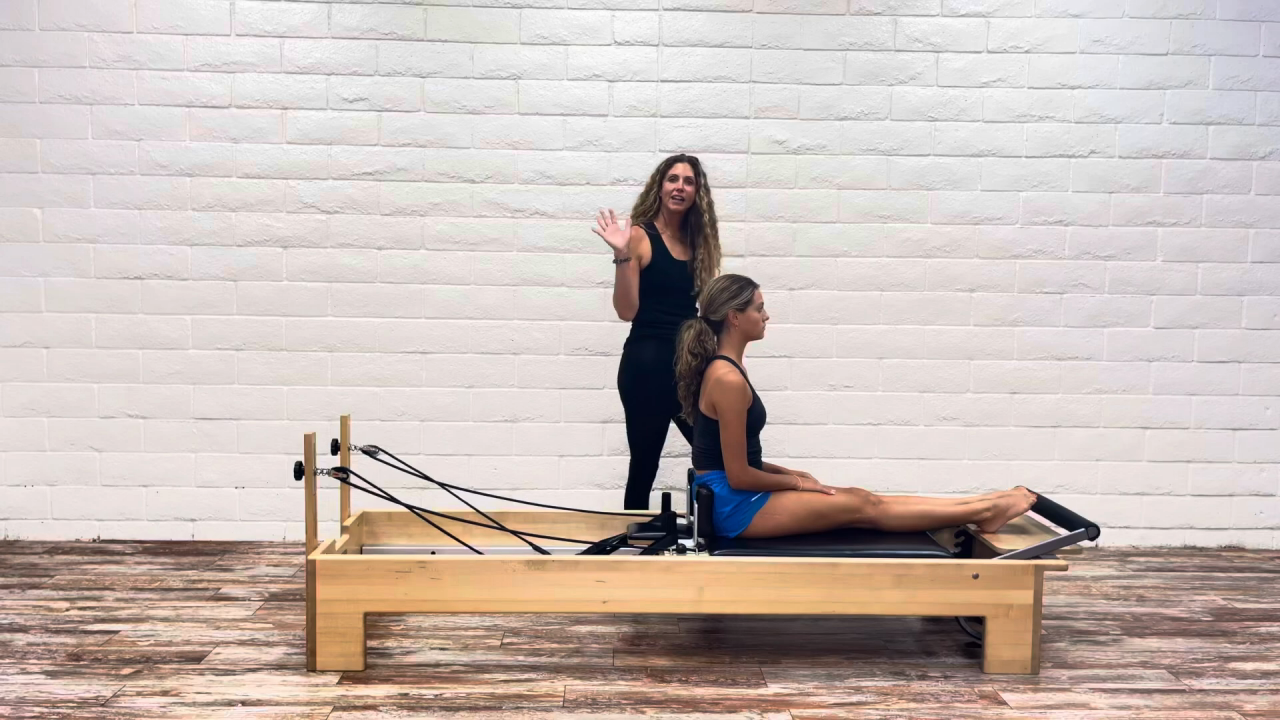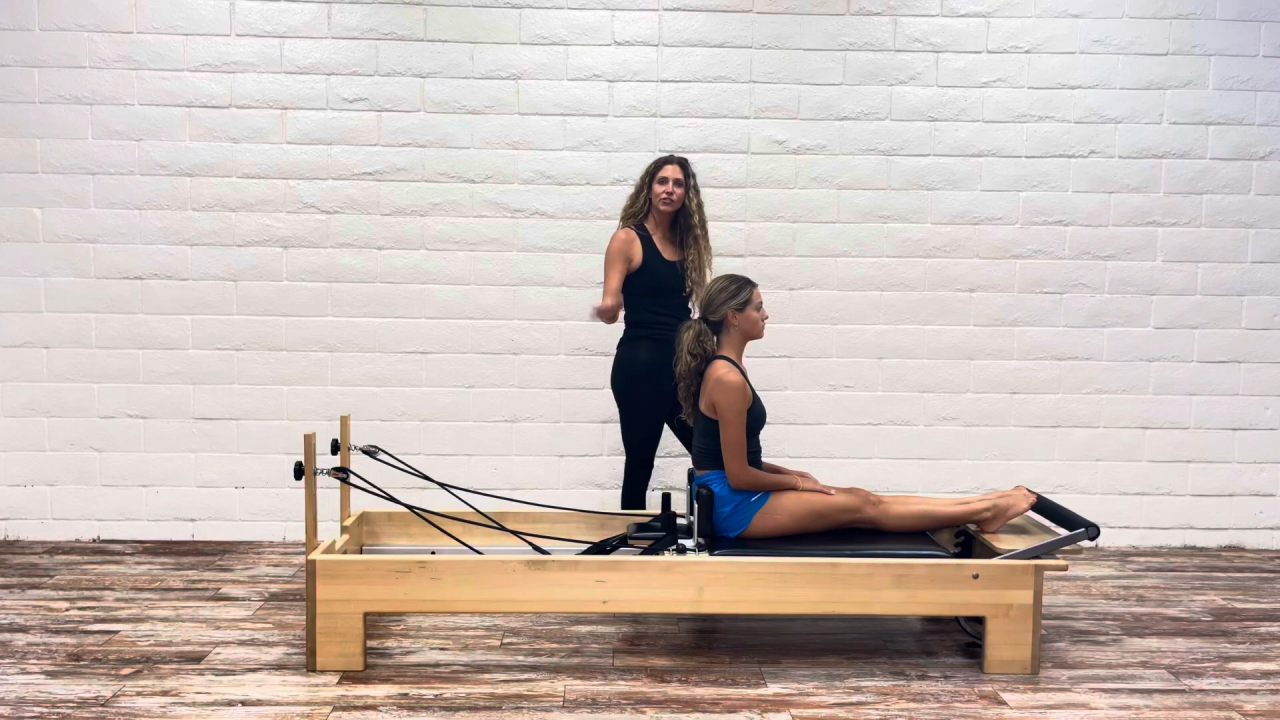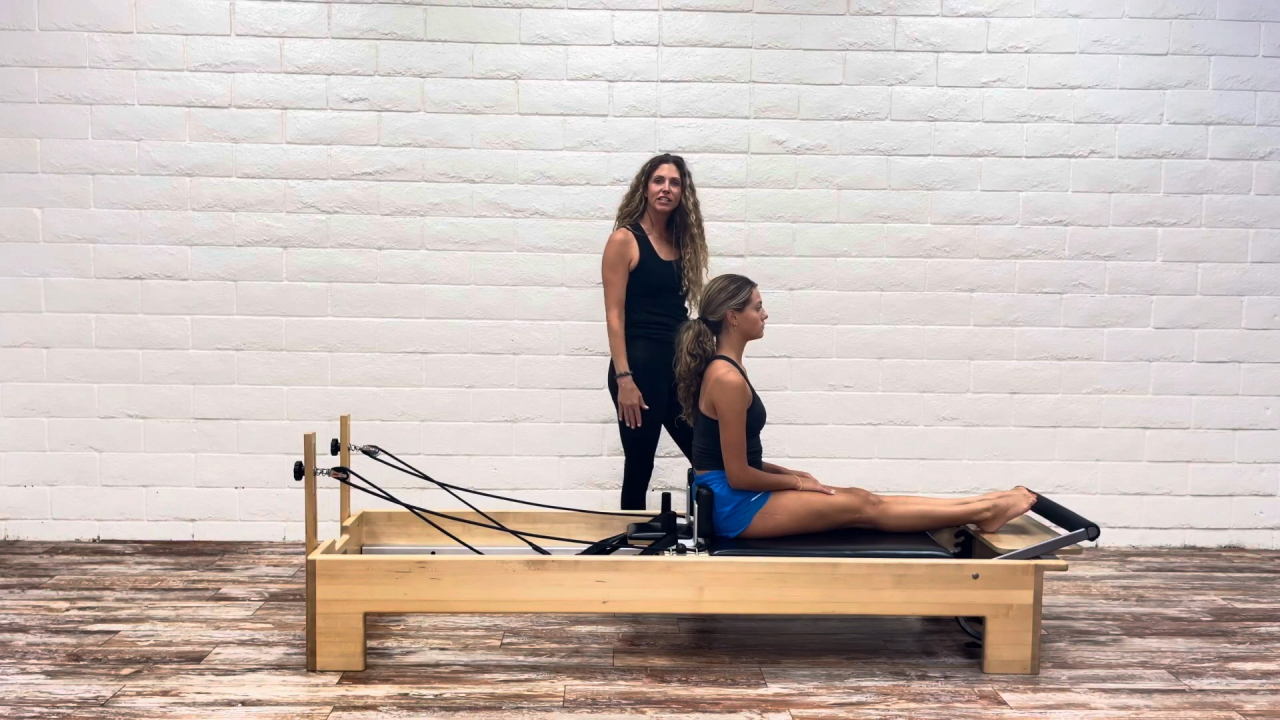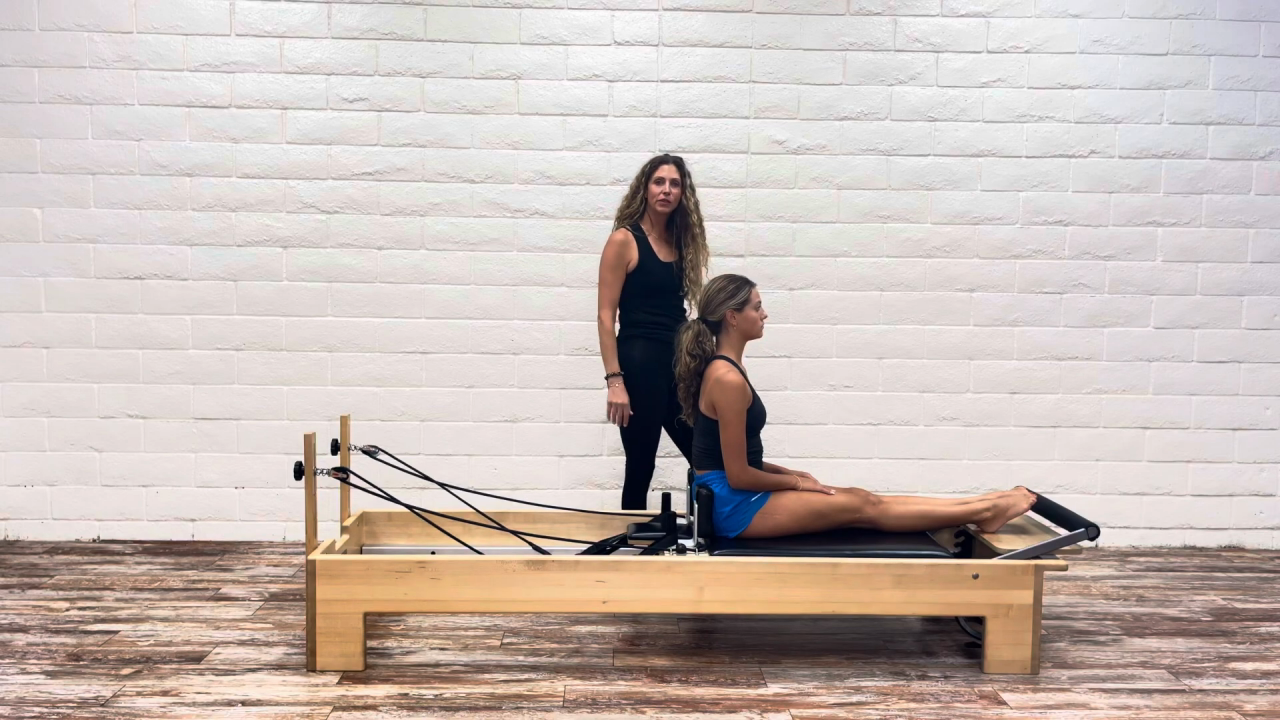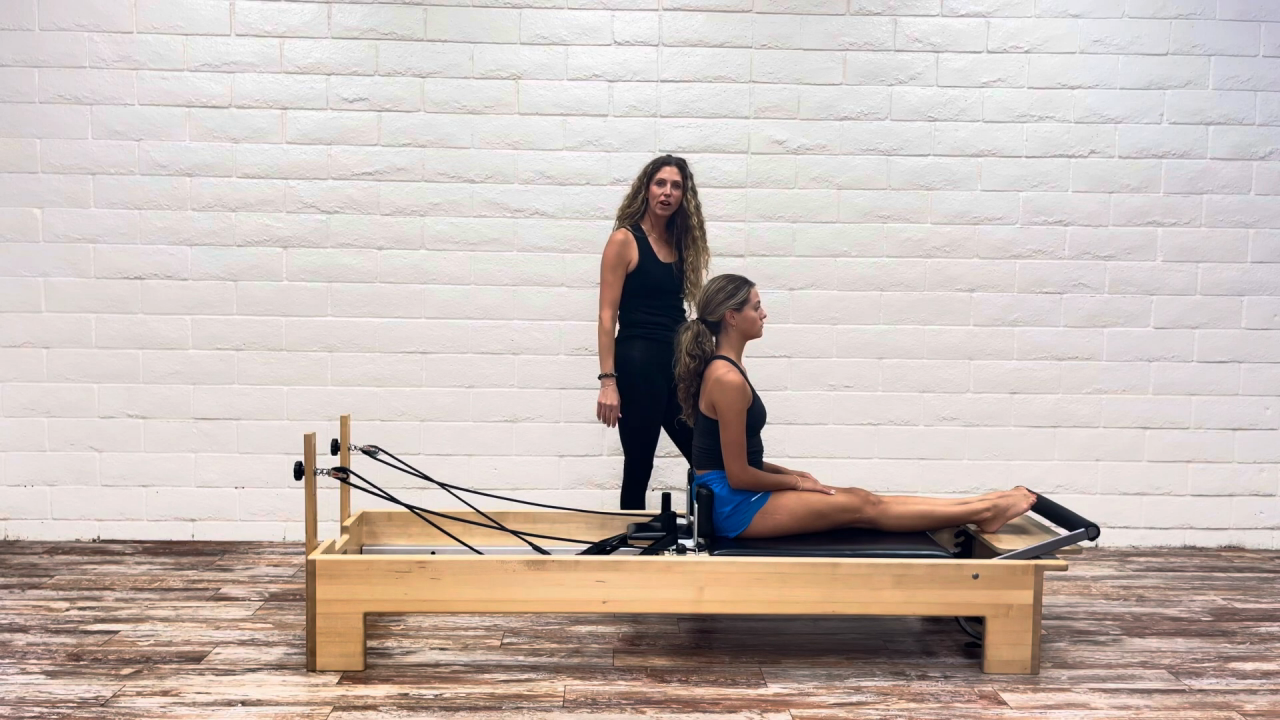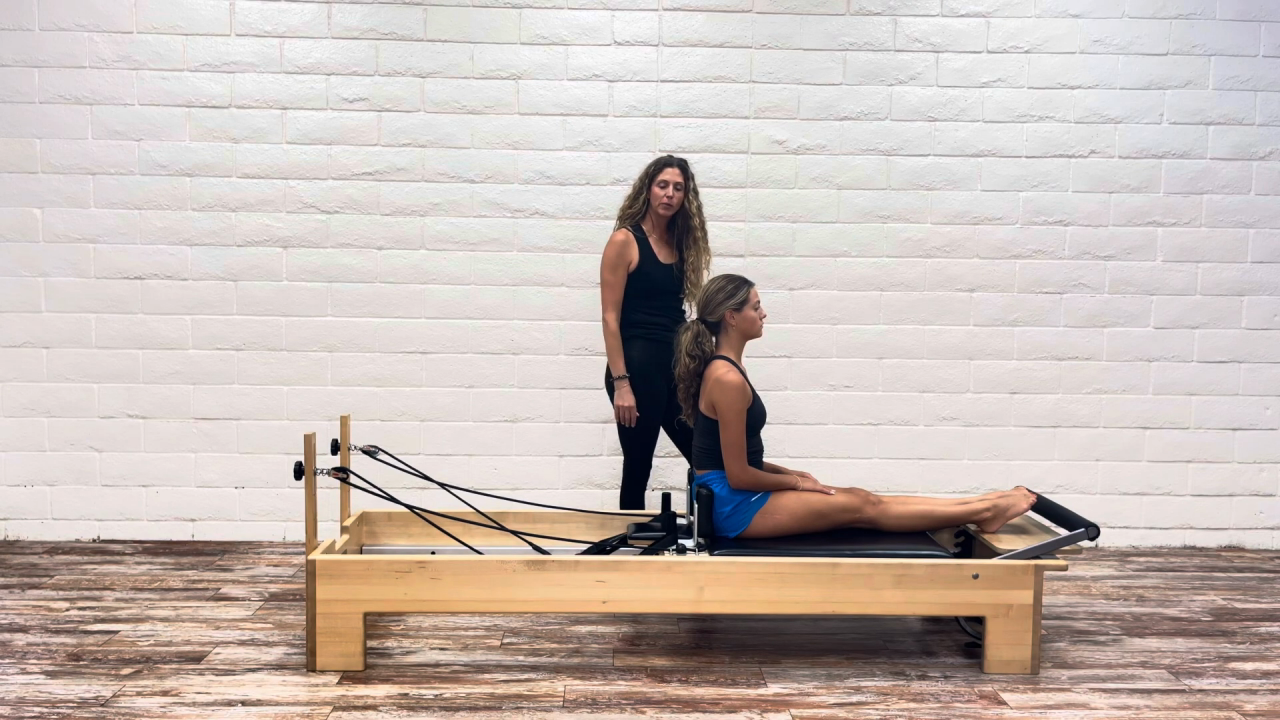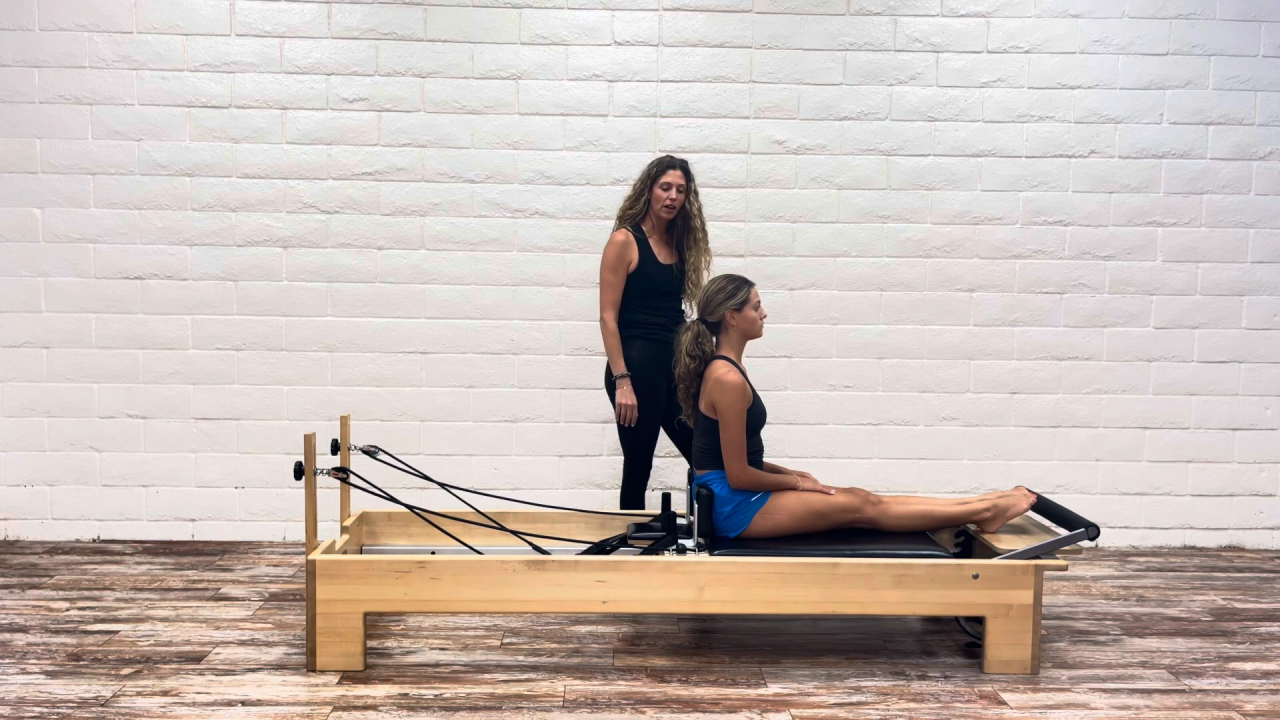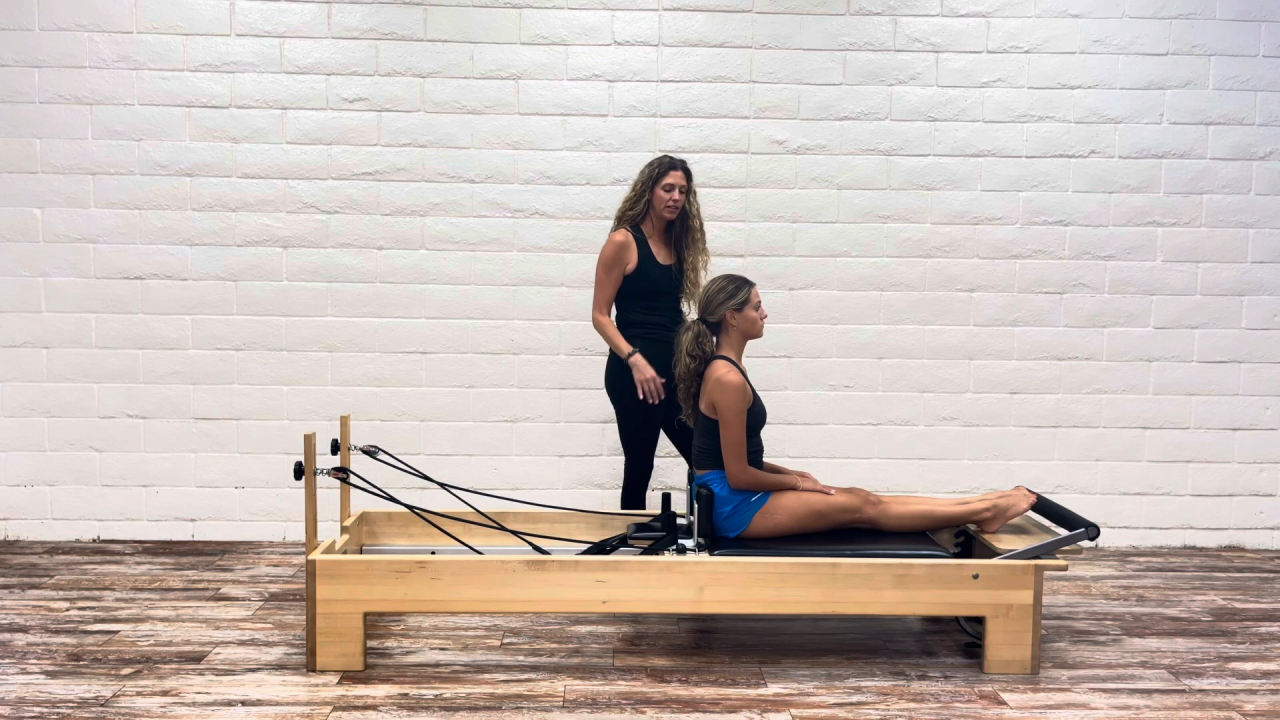
dt=0.2s
person 1, frame 1
left shoulder: (724, 369)
right shoulder: (728, 380)
right elbow: (739, 476)
left wrist: (787, 474)
right wrist: (796, 483)
left hip: (732, 494)
right hip: (733, 505)
left knee: (858, 497)
right knee: (862, 507)
left ankle: (979, 507)
right ankle: (982, 513)
person 1, frame 2
left shoulder: (724, 367)
right shoulder: (728, 380)
right elbow: (738, 476)
left wrist: (787, 473)
right wrist: (796, 483)
left hip: (732, 494)
right hip: (733, 504)
left knee: (858, 498)
right knee: (862, 507)
left ankle: (978, 505)
right ankle: (982, 512)
person 1, frame 3
left shoulder: (724, 368)
right shoulder: (728, 379)
right elbow: (739, 475)
left wrist: (788, 474)
right wrist: (795, 482)
left hip: (731, 493)
right hip: (733, 504)
left knee: (857, 497)
right knee: (862, 507)
left ankle: (980, 506)
right ankle: (982, 513)
person 1, frame 4
left shoulder: (724, 368)
right shoulder: (728, 379)
right elbow: (738, 475)
left wrist: (788, 474)
right wrist: (796, 483)
left hip: (731, 494)
right hip: (733, 504)
left knee: (858, 498)
right knee: (862, 507)
left ankle: (979, 505)
right ankle: (982, 512)
person 1, frame 5
left shoulder: (723, 368)
right shoulder: (728, 379)
right elbow: (738, 475)
left wrist: (787, 474)
right wrist: (796, 483)
left hip: (732, 494)
right hip: (733, 504)
left knee: (858, 497)
right knee: (862, 507)
left ankle: (979, 505)
right ankle: (982, 513)
person 1, frame 6
left shoulder: (724, 368)
right shoulder: (728, 380)
right elbow: (739, 475)
left wrist: (788, 474)
right wrist: (795, 482)
left hip: (732, 494)
right hip: (733, 504)
left knee: (858, 497)
right knee: (861, 507)
left ankle: (980, 505)
right ankle: (982, 513)
person 1, frame 7
left shoulder: (724, 368)
right shoulder: (728, 379)
right elbow: (739, 475)
left wrist: (788, 474)
right wrist: (795, 482)
left hip: (732, 493)
right hip: (733, 504)
left knee: (858, 497)
right knee: (861, 507)
left ankle: (980, 506)
right ankle: (982, 513)
person 1, frame 8
left shoulder: (724, 368)
right shoulder: (728, 380)
right elbow: (738, 475)
left wrist: (788, 473)
right wrist: (796, 482)
left hip: (731, 494)
right hip: (733, 504)
left knee: (859, 497)
right knee: (862, 507)
left ankle: (979, 504)
right ankle: (983, 512)
person 2, frame 1
left shoulder: (697, 240)
right shoulder: (639, 237)
right elbow: (627, 311)
right wrist: (623, 256)
right hip: (647, 362)
right knee: (644, 466)
person 2, frame 2
left shoulder: (687, 241)
right shoulder: (628, 239)
right elbow: (612, 311)
right wrist: (607, 308)
right hip: (640, 363)
right knee: (639, 466)
person 2, frame 3
left shoulder: (682, 240)
right shoulder: (624, 239)
right elbow: (615, 313)
right wrist: (623, 377)
left hip: (679, 361)
right hip: (641, 361)
right knee: (639, 466)
person 2, frame 4
left shoulder: (680, 240)
right shoulder: (623, 240)
right elbow: (606, 315)
right wrist: (614, 380)
left hip: (677, 361)
right hip: (639, 362)
right knee: (640, 466)
person 2, frame 5
left shoulder: (680, 241)
right shoulder: (624, 240)
right elbow: (607, 315)
right wrist: (608, 381)
left hip: (677, 361)
right hip: (638, 362)
right knee: (639, 466)
person 2, frame 6
left shoulder: (680, 242)
right shoulder: (624, 241)
right elbow: (610, 318)
right wrist: (620, 382)
left hip: (676, 362)
right hip: (639, 363)
right knee: (638, 467)
person 2, frame 7
left shoulder: (679, 242)
right shoulder: (624, 241)
right elbow: (608, 317)
right wrist: (621, 381)
left hip: (676, 363)
right hip: (638, 364)
right knee: (638, 467)
person 2, frame 8
left shoulder: (677, 242)
right shoulder: (623, 241)
right elbow: (600, 315)
right wrist: (635, 360)
left hip: (674, 363)
right hip: (635, 367)
right knee: (639, 467)
